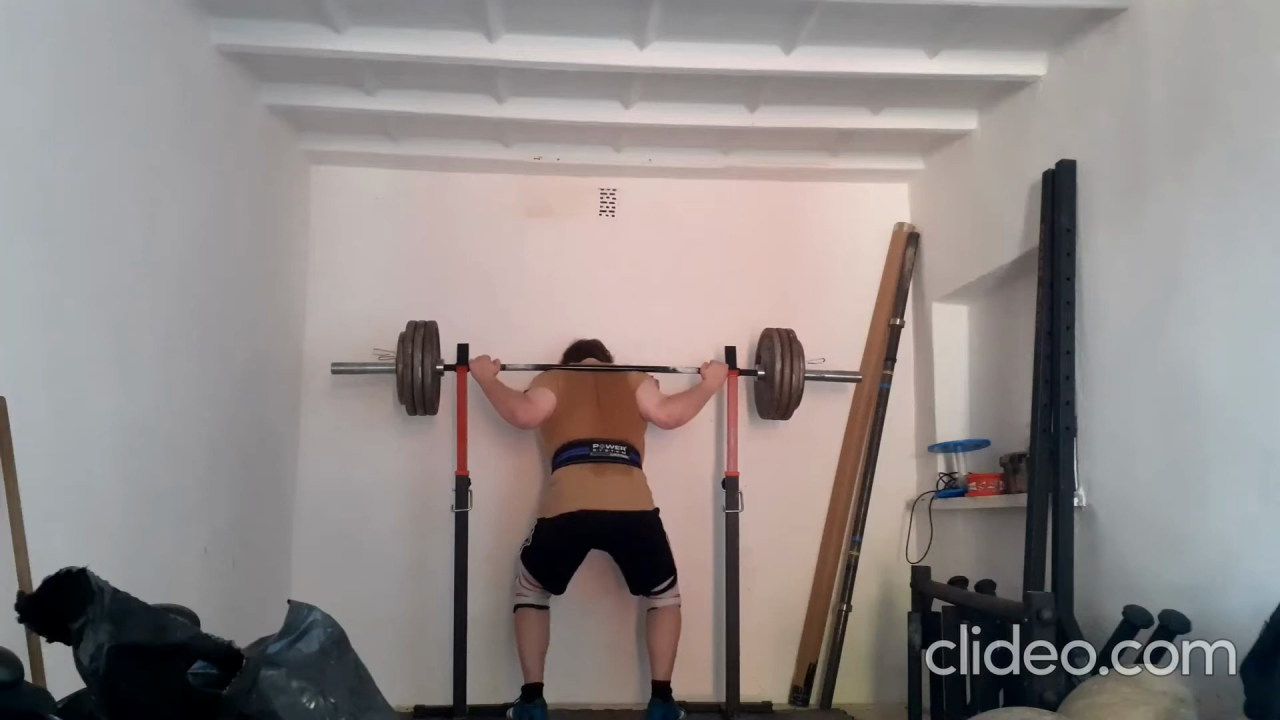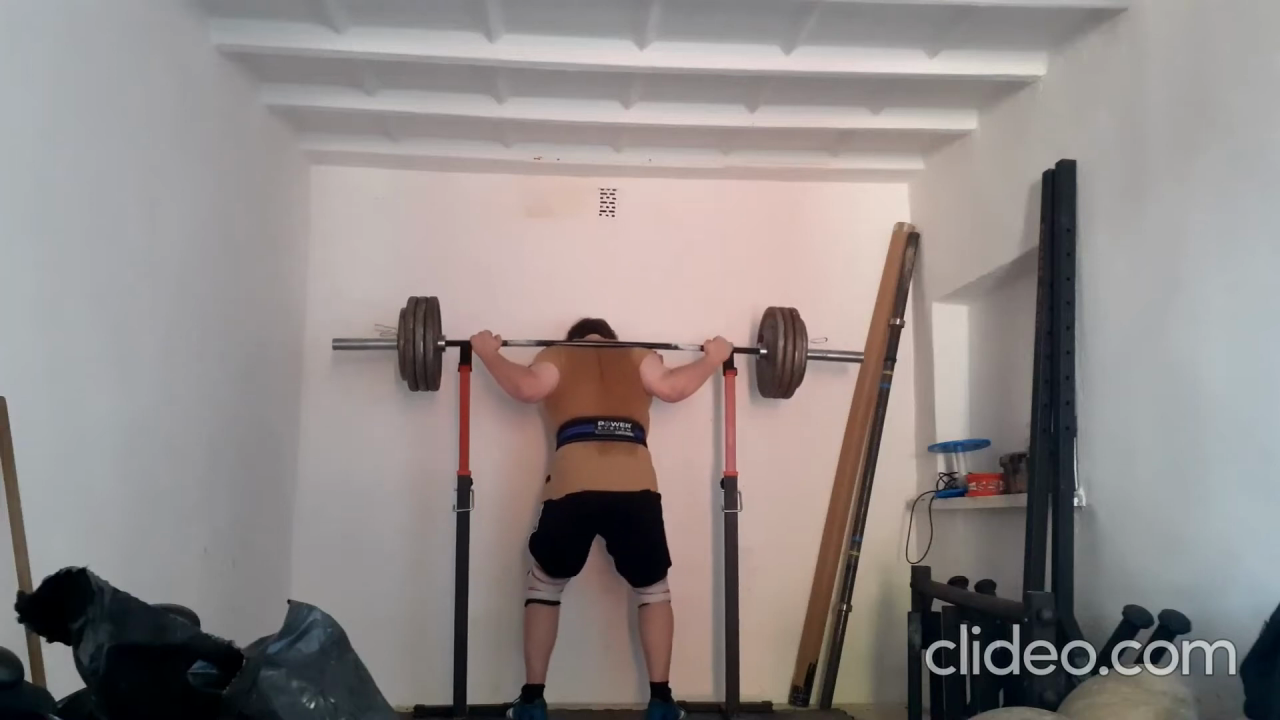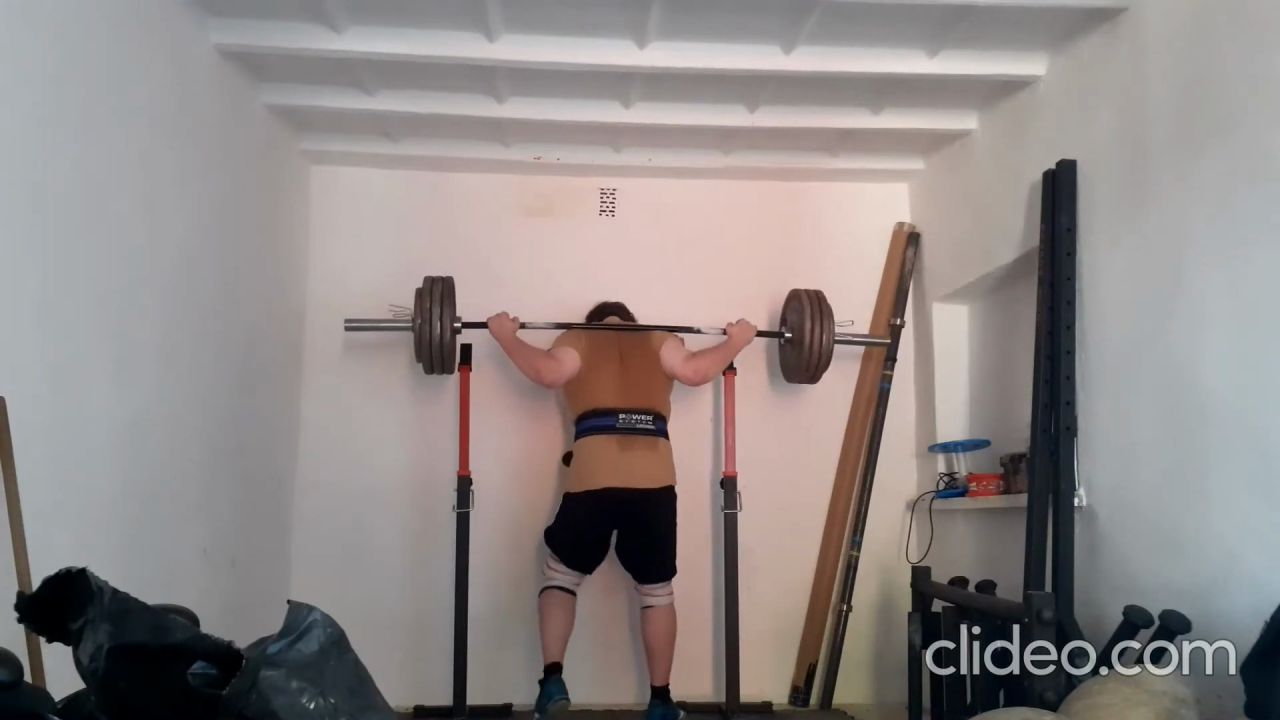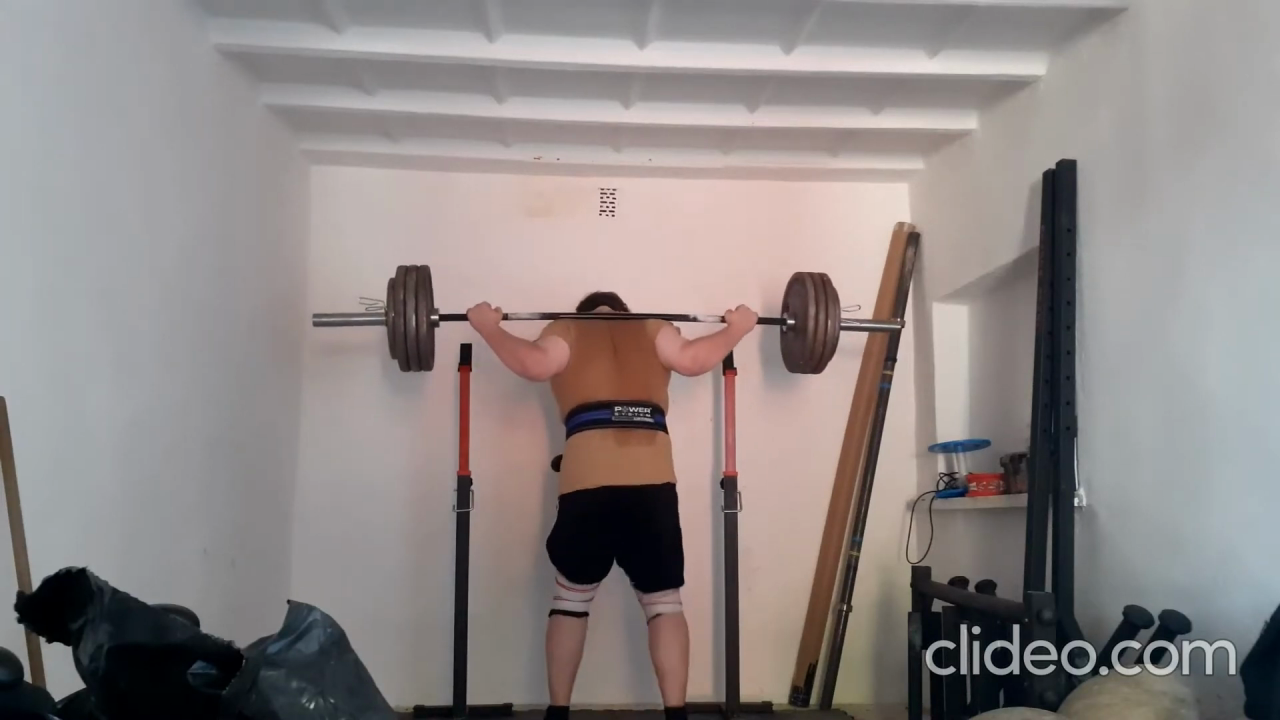
dt=0.7s
person 1, frame 1
left shoulder: (553, 380)
right shoulder: (634, 379)
left elbow: (523, 415)
right elbow: (668, 414)
left wrist: (486, 378)
right wrist: (711, 383)
left hip: (568, 504)
right hip: (632, 505)
left knee: (530, 592)
right knee: (664, 596)
person 1, frame 2
left shoulder: (557, 355)
right shoulder: (637, 355)
left elbow: (526, 388)
right elbow: (672, 387)
left wrist: (487, 353)
right wrist: (714, 358)
left hip: (573, 485)
right hip: (635, 487)
left knee: (543, 587)
right knee: (653, 591)
person 1, frame 3
left shoulder: (577, 339)
right shoulder: (659, 339)
left elbow: (547, 372)
right elbow: (695, 371)
left wrist: (506, 336)
right wrist: (736, 341)
left hip: (593, 477)
right hip: (654, 479)
left knee: (558, 576)
right knee: (657, 593)
left ankle: (553, 679)
person 1, frame 4
left shoulder: (565, 330)
right shoulder: (652, 329)
left elbow: (534, 364)
right elbow: (693, 360)
left wrist: (487, 327)
right wrist: (738, 328)
left hip: (588, 479)
right hip: (652, 479)
left knee: (571, 600)
right knee: (663, 601)
